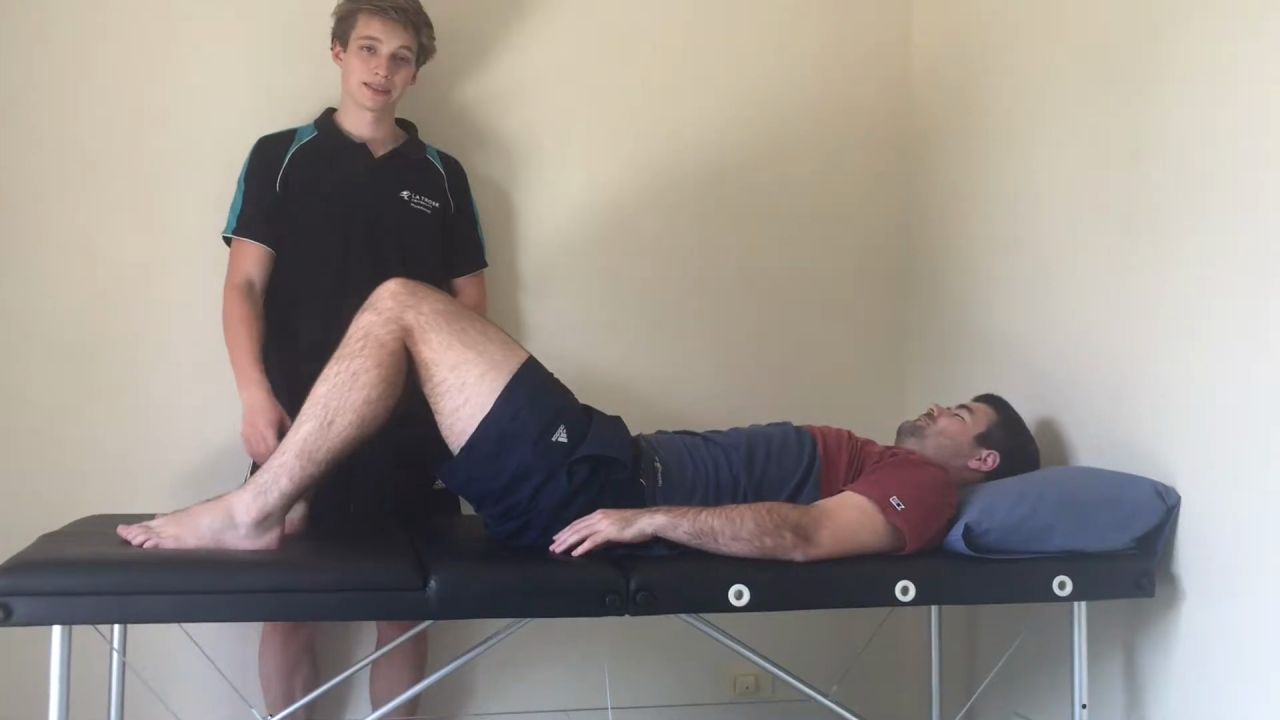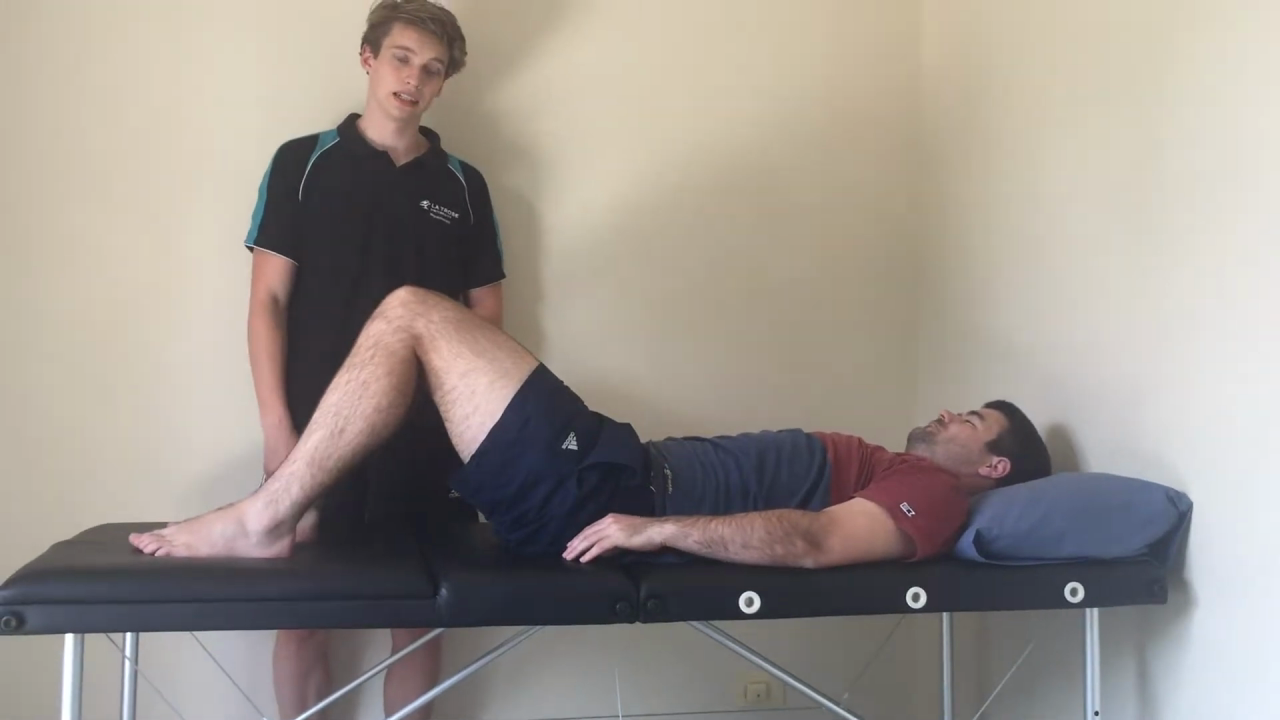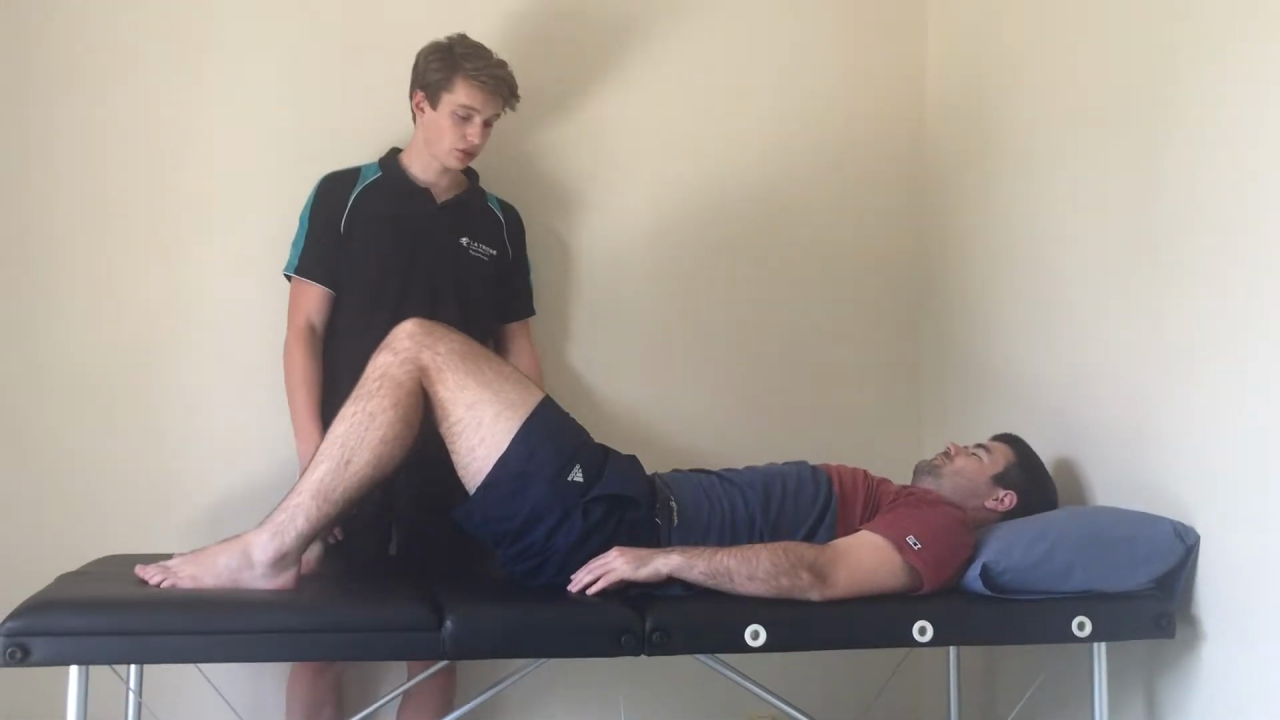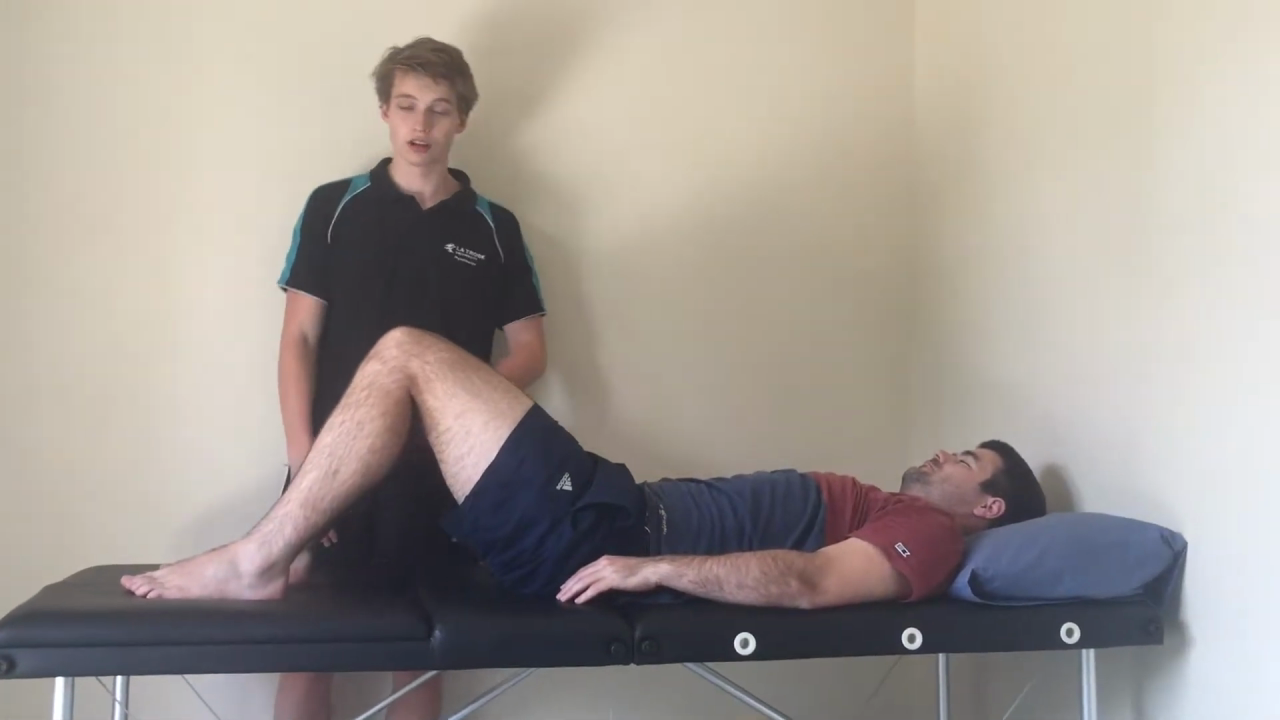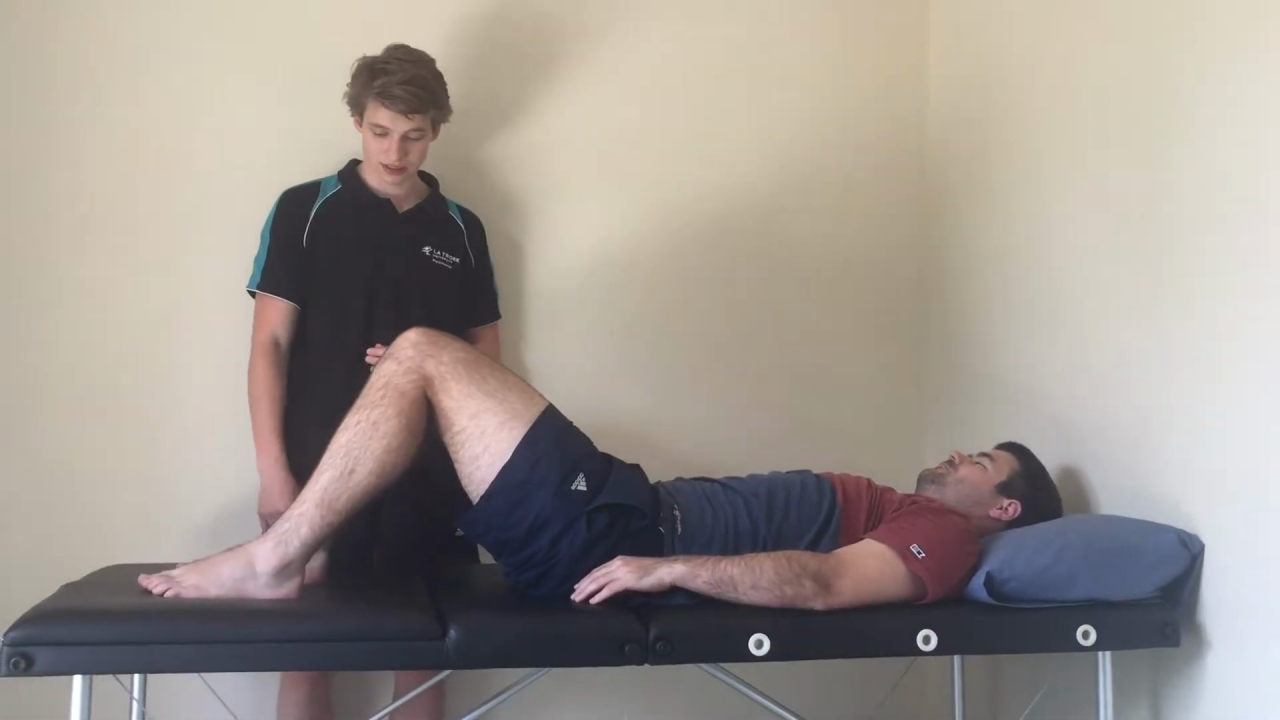
dt=1s
person 1, frame 1
left shoulder: (922, 488)
right shoulder: (877, 467)
left elbow: (800, 535)
left wrist: (648, 518)
left hip: (595, 486)
right hip: (616, 469)
left knee: (402, 304)
right knee: (406, 318)
left ankle: (253, 510)
right ankle: (276, 502)
person 1, frame 2
left shoulder: (932, 497)
right shoulder: (890, 474)
left elbow: (810, 542)
left wrist: (657, 528)
left hip: (607, 493)
right hip: (630, 477)
left knee: (412, 312)
right knee: (420, 326)
left ankle: (265, 518)
right ankle: (286, 511)
person 1, frame 3
left shoulder: (936, 530)
right shoulder: (896, 508)
left elbow: (816, 575)
left wrist: (661, 559)
left hip: (615, 527)
right hip: (634, 507)
left knee: (418, 344)
right knee: (423, 355)
left ankle: (271, 550)
right ankle: (291, 543)
person 1, frame 4
left shoulder: (926, 536)
right shoulder: (882, 514)
left elbow: (806, 583)
left wrist: (651, 567)
left hip: (599, 536)
right hip: (624, 515)
left knee: (406, 353)
right knee: (411, 362)
left ankle: (258, 560)
right ankle: (281, 552)
person 1, frame 5
left shoulder: (942, 537)
right shoulder: (896, 516)
left elbow: (818, 584)
left wrist: (665, 568)
left hip: (611, 536)
right hip: (636, 517)
left knee: (423, 353)
right knee: (422, 364)
left ankle: (275, 559)
right ankle: (298, 551)
person 2, frame 1
left shoulder: (440, 174)
right shoulder: (279, 157)
left elbow: (470, 299)
right elbow: (244, 283)
right wrist: (256, 393)
left hip: (411, 425)
right hip: (304, 420)
person 2, frame 2
left shoulder: (461, 184)
right shoulder: (303, 163)
left elbow: (487, 310)
right elbow: (268, 301)
right wrist: (277, 425)
left hip: (427, 433)
right hip: (321, 428)
person 2, frame 3
left shoulder: (499, 221)
right shoulder: (343, 196)
left elbow: (516, 345)
right elbow: (305, 332)
right wrist: (312, 456)
left hip: (455, 463)
person 2, frame 4
left shoulder: (493, 226)
right shoulder: (333, 207)
left elbow: (529, 349)
right elbow: (299, 339)
right wrist: (303, 459)
left hip: (441, 468)
person 2, frame 5
left shoulder: (461, 228)
right shoulder: (303, 209)
left elbow: (486, 350)
right elbow: (270, 346)
right wrist: (273, 468)
left hip: (429, 468)
right hip: (323, 463)
